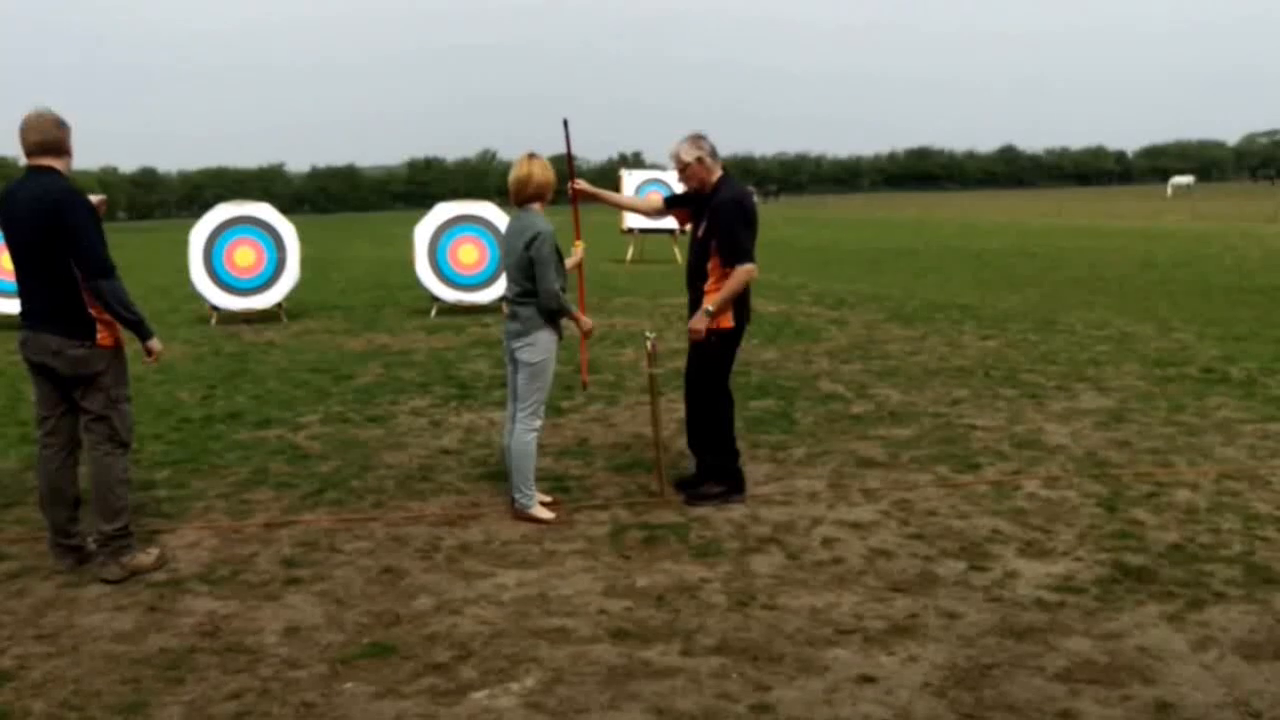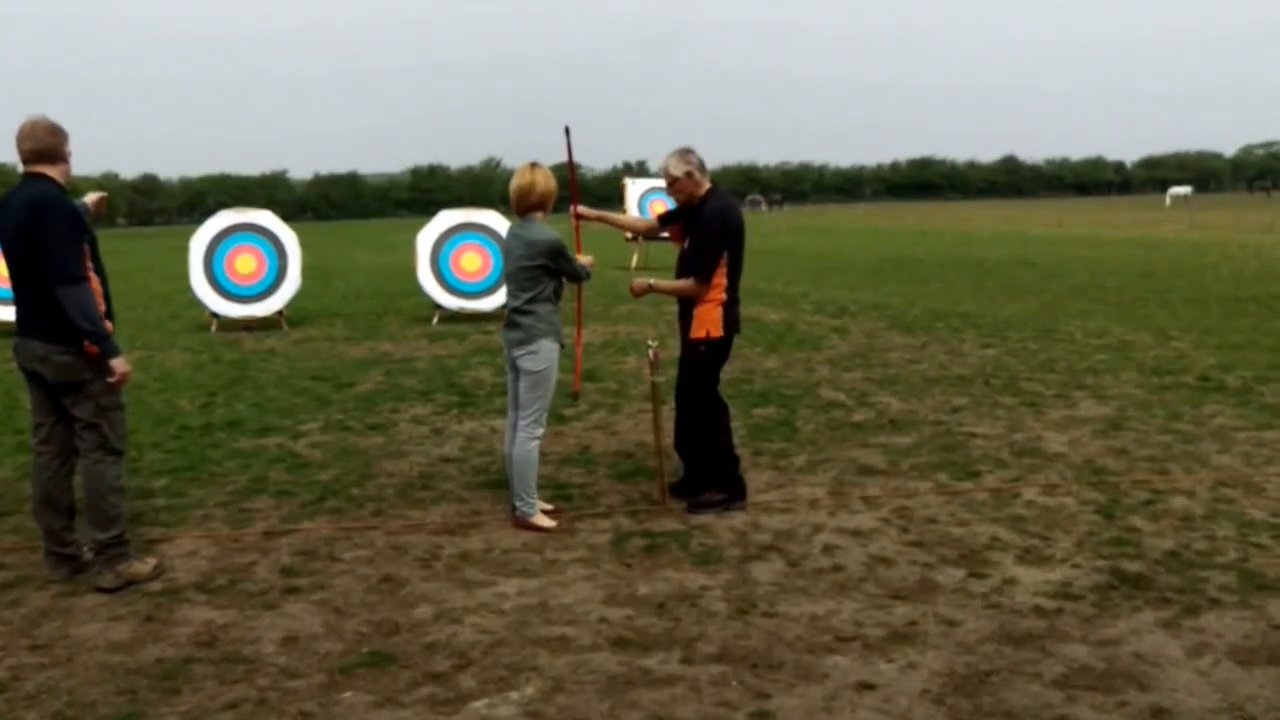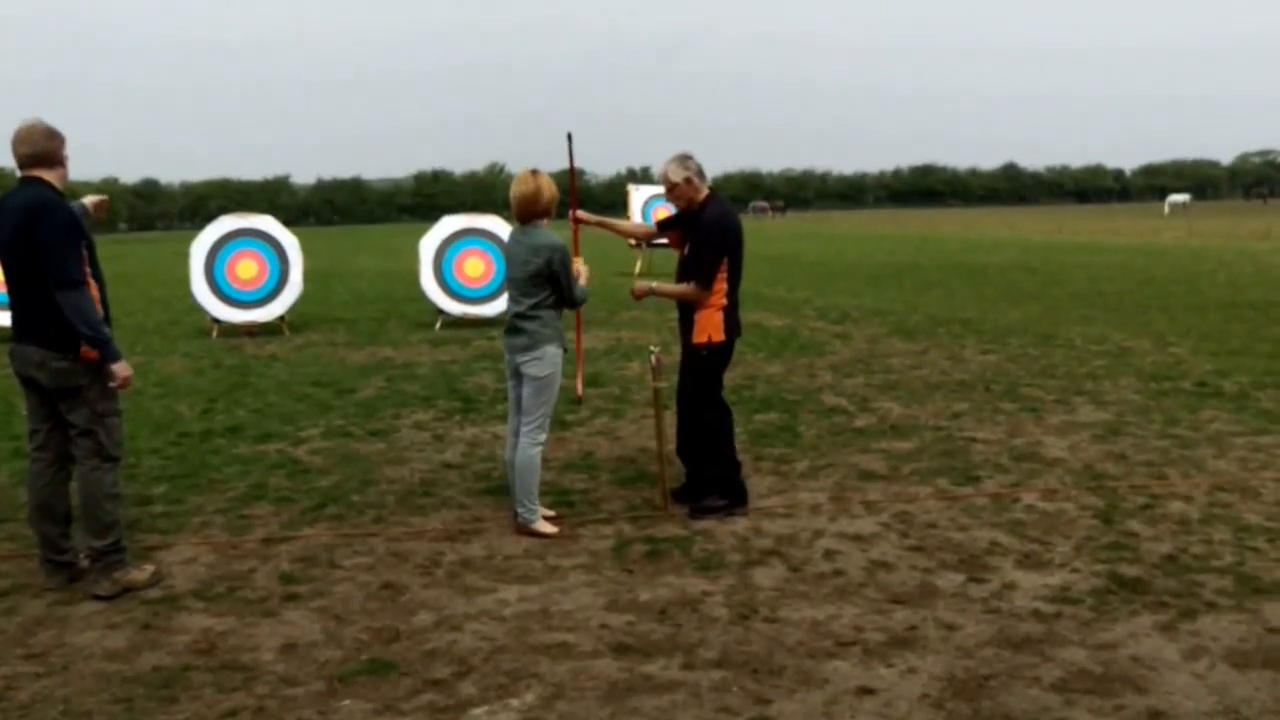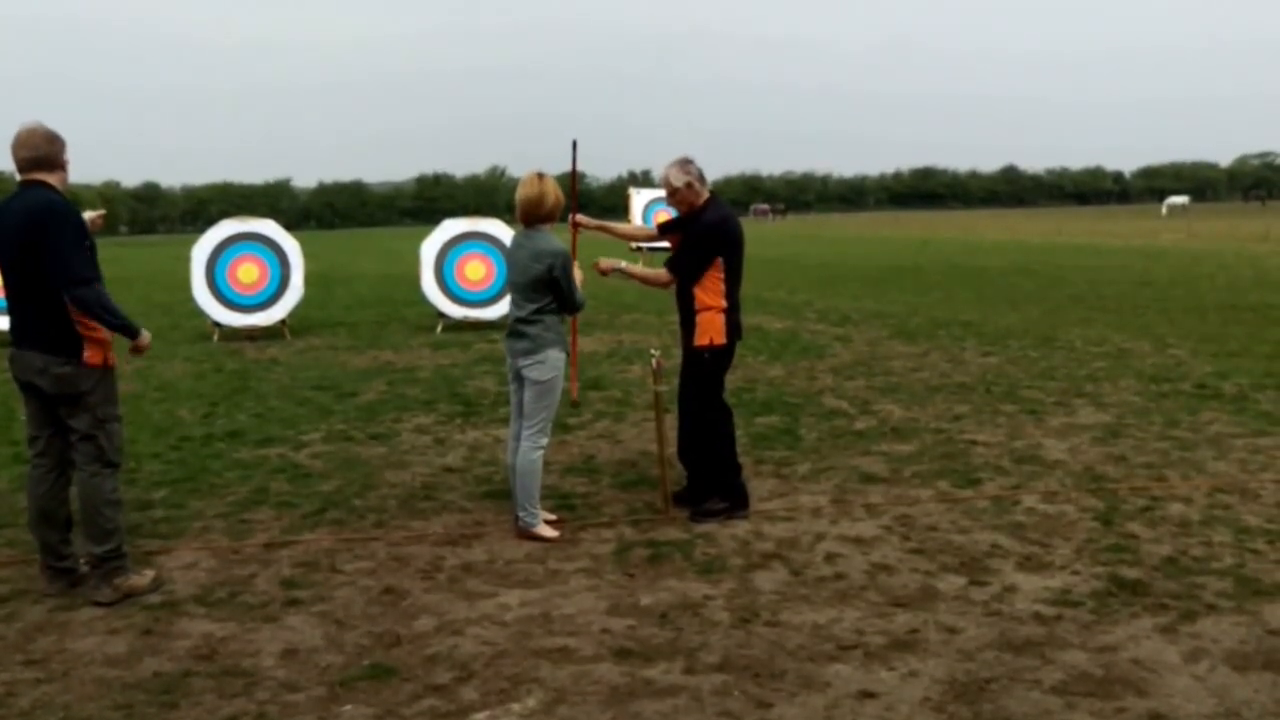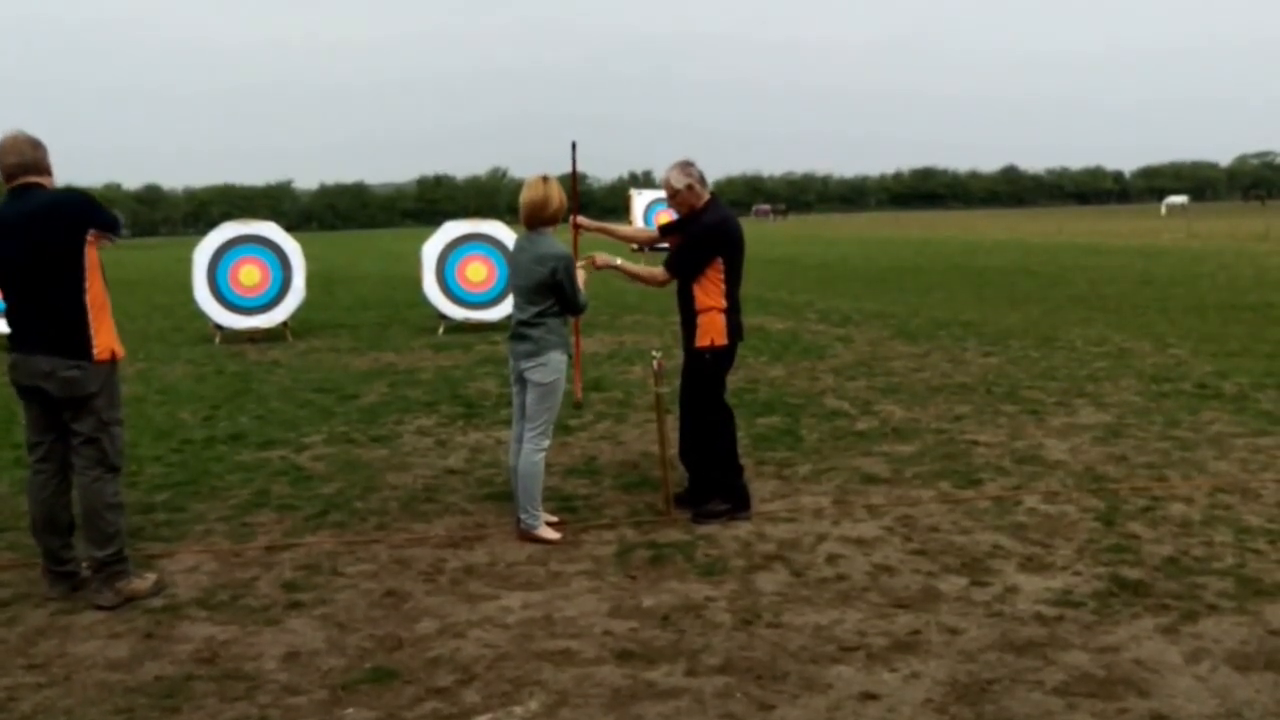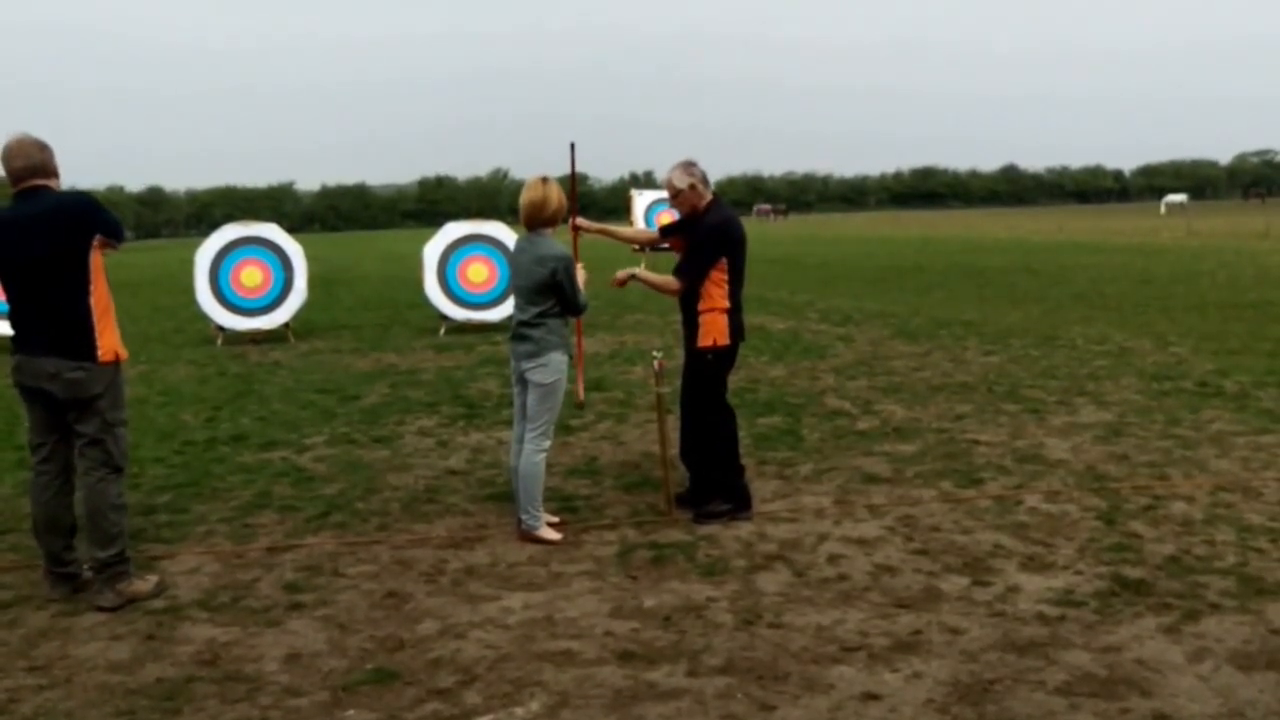
dt=0.7s
person 1, frame 1
right shoulder: (66, 197)
right elbow: (100, 276)
right wrist: (144, 332)
right hip: (84, 341)
left knee: (55, 440)
right knee: (108, 441)
left ankle: (66, 544)
right ankle: (117, 551)
person 1, frame 2
right shoulder: (53, 203)
right elbow: (72, 286)
left wrist: (81, 212)
right wrist: (109, 349)
right hip: (73, 349)
left knee: (51, 448)
right knee: (101, 448)
left ankle: (62, 554)
right ankle: (112, 559)
person 1, frame 3
right shoulder: (51, 207)
right elbow: (70, 291)
left wrist: (80, 212)
right wrist: (109, 353)
right hip: (71, 355)
left knee: (47, 455)
right knee: (97, 456)
left ankle: (58, 562)
right ankle: (108, 568)
person 1, frame 4
right shoulder: (56, 209)
right elbow: (84, 291)
left wrist: (79, 231)
right wrist: (132, 330)
right hip: (74, 358)
left knee: (47, 461)
right knee: (97, 462)
left ankle: (58, 568)
right ankle: (109, 574)
person 1, frame 5
right shoulder: (70, 205)
right elbow: (113, 225)
right hip: (80, 360)
left knee: (46, 464)
right knee: (97, 466)
left ankle: (59, 572)
right ankle: (110, 577)
person 1, frame 6
right shoulder: (76, 207)
right elbow: (115, 235)
right hip: (83, 361)
left knee: (48, 465)
right knee: (100, 465)
left ankle: (61, 573)
right ankle: (112, 578)
person 2, frame 1
left shoulder: (515, 225)
right shoulder: (541, 230)
right elbow: (549, 295)
left wrist: (569, 263)
right wrist: (579, 318)
left hip: (515, 328)
right hip: (536, 332)
left knee: (516, 415)
right knee: (529, 419)
left ankle: (521, 490)
right ankle: (524, 501)
person 2, frame 2
left shoulder: (514, 234)
right shoulder: (547, 238)
right elbow: (577, 273)
left wrist: (570, 265)
right wrist: (586, 265)
left hip: (515, 336)
right hip: (538, 340)
left knee: (517, 423)
right knee: (531, 428)
left ankle: (523, 498)
right ankle: (526, 509)
person 2, frame 3
left shoulder: (515, 239)
right shoulder: (553, 245)
right elbow: (572, 299)
left wrist: (566, 272)
right wrist: (582, 279)
left hip: (515, 342)
right hip: (541, 346)
left knee: (517, 429)
right knee: (533, 433)
left ankle: (523, 504)
right ankle: (528, 516)
person 2, frame 4
left shoulder: (517, 243)
right shoulder: (556, 251)
right elbow: (573, 305)
right wrist: (577, 280)
left hip: (517, 347)
right hip: (544, 352)
left knee: (519, 433)
right knee: (535, 438)
left ankle: (525, 509)
right ankle: (529, 520)
person 2, frame 5
left shoulder: (520, 246)
right shoulder: (558, 254)
right elbow: (576, 306)
right wrist: (580, 281)
left hip: (519, 349)
right hip: (546, 354)
left knee: (521, 435)
right knee: (536, 439)
left ankle: (527, 510)
right ankle: (530, 522)
person 2, frame 6
left shoulder: (521, 247)
right shoulder: (558, 255)
right elbow: (576, 307)
right wrist: (580, 281)
left hip: (520, 350)
right hip: (546, 355)
left knee: (521, 436)
right knee: (537, 441)
left ankle: (528, 511)
right ankle: (531, 523)
person 3, frame 1
left shoulder: (730, 201)
right shoulder: (705, 196)
left elbow: (746, 269)
right elbow: (651, 206)
left wrist: (708, 311)
right wrist: (594, 192)
left hip: (720, 316)
right hip: (708, 311)
left knee: (710, 392)
right knee: (699, 390)
left ankle: (727, 479)
right ankle: (708, 470)
person 3, frame 2
left shoulder: (716, 214)
right shoulder: (698, 208)
left elbow: (697, 285)
right elbow: (649, 226)
left wrist: (649, 285)
right wrist: (597, 216)
left hip: (711, 323)
right hip: (699, 322)
left knee: (704, 400)
right knee: (689, 398)
left ankle: (728, 486)
right ankle: (698, 475)
person 3, frame 3
left shoulder: (715, 220)
right shoulder: (696, 214)
left elbow: (698, 290)
right elbow: (648, 231)
left wrist: (651, 288)
right wrist: (596, 221)
left hip: (712, 328)
right hip: (698, 326)
left knee: (707, 405)
right knee: (691, 403)
left ankle: (729, 492)
right ankle: (700, 482)
person 3, frame 4
left shoulder: (713, 223)
right shoulder: (698, 217)
left elbow: (666, 278)
right elbow: (649, 233)
left wrist: (619, 266)
right wrist: (595, 225)
left hip: (713, 330)
right hip: (700, 328)
left knee: (709, 407)
right knee: (692, 406)
left ankle: (730, 495)
right ankle: (702, 485)
person 3, frame 5
left shoulder: (713, 224)
right shoulder: (699, 219)
left elbow: (662, 276)
right elbow: (649, 235)
left wrist: (614, 262)
right wrist: (596, 227)
left hip: (714, 331)
right hip: (701, 329)
left knee: (710, 407)
right knee: (694, 407)
left ankle: (732, 496)
right ankle: (703, 486)
person 3, frame 6
left shoulder: (716, 225)
right shoulder: (700, 220)
left elbow: (676, 284)
right elbow: (651, 236)
left wrist: (634, 273)
right wrist: (597, 228)
left hip: (715, 331)
right hip: (702, 329)
left knee: (712, 408)
right knee: (695, 408)
left ankle: (734, 496)
right ankle: (704, 487)
